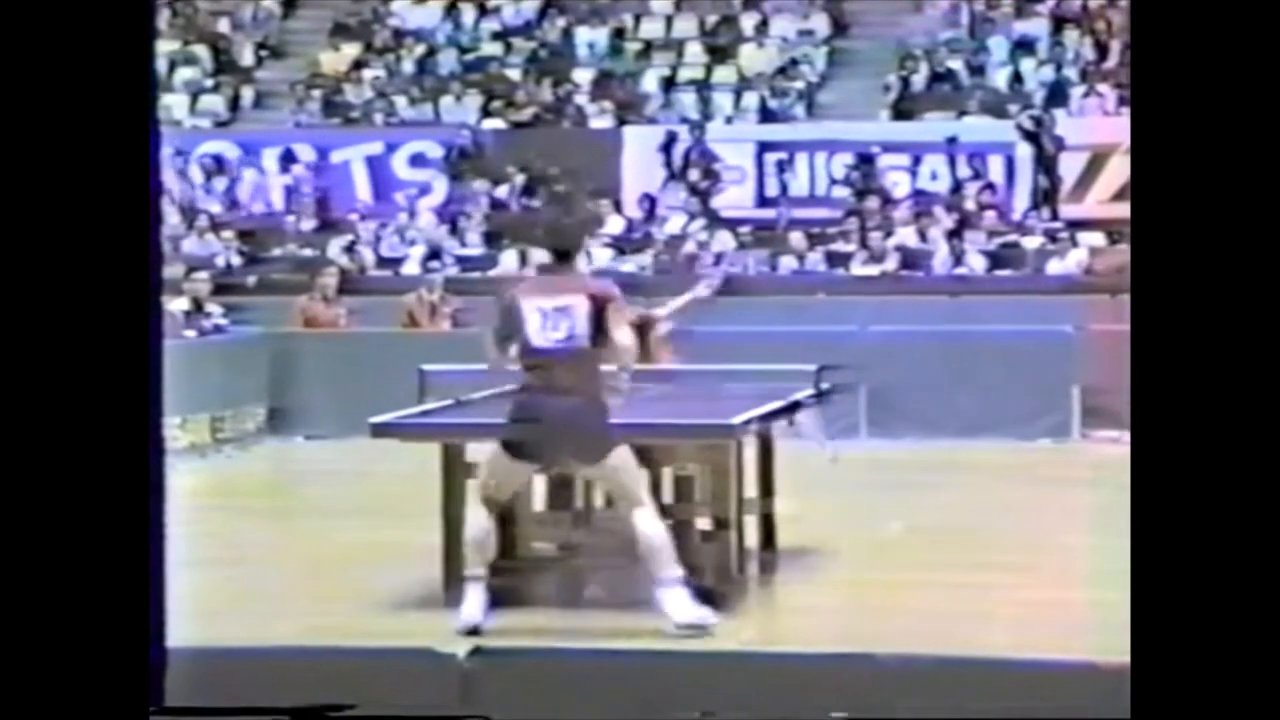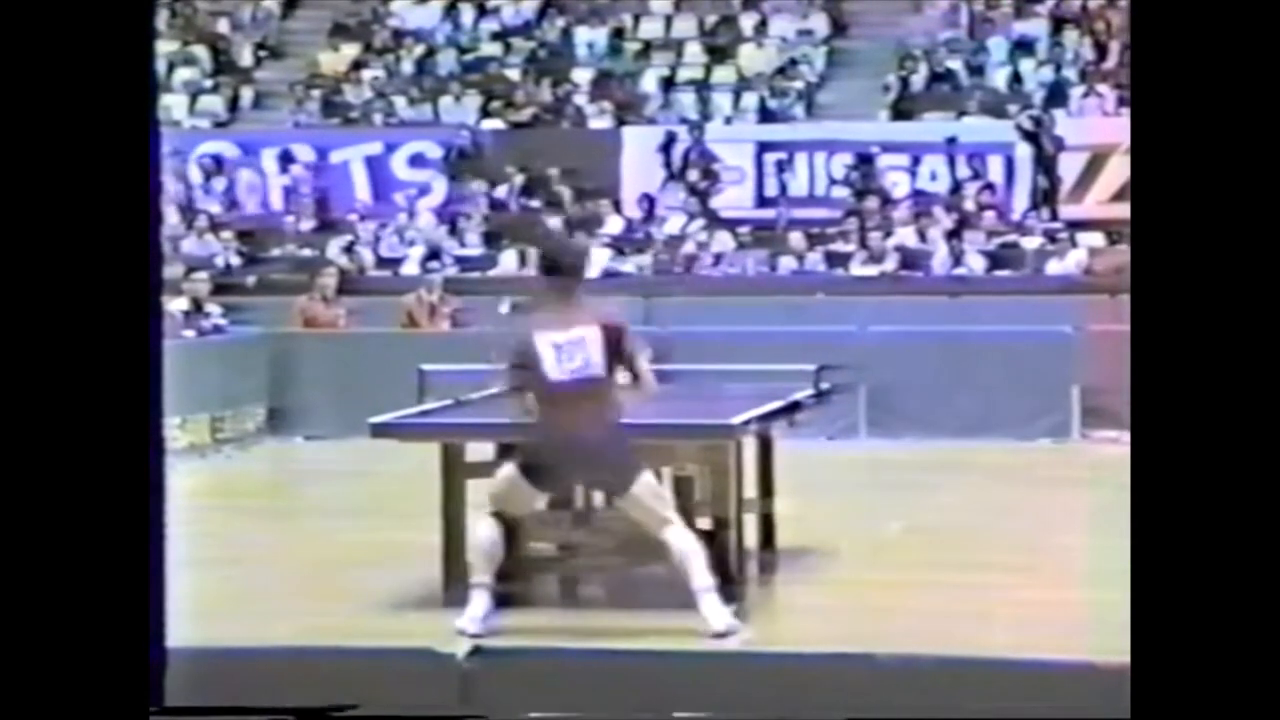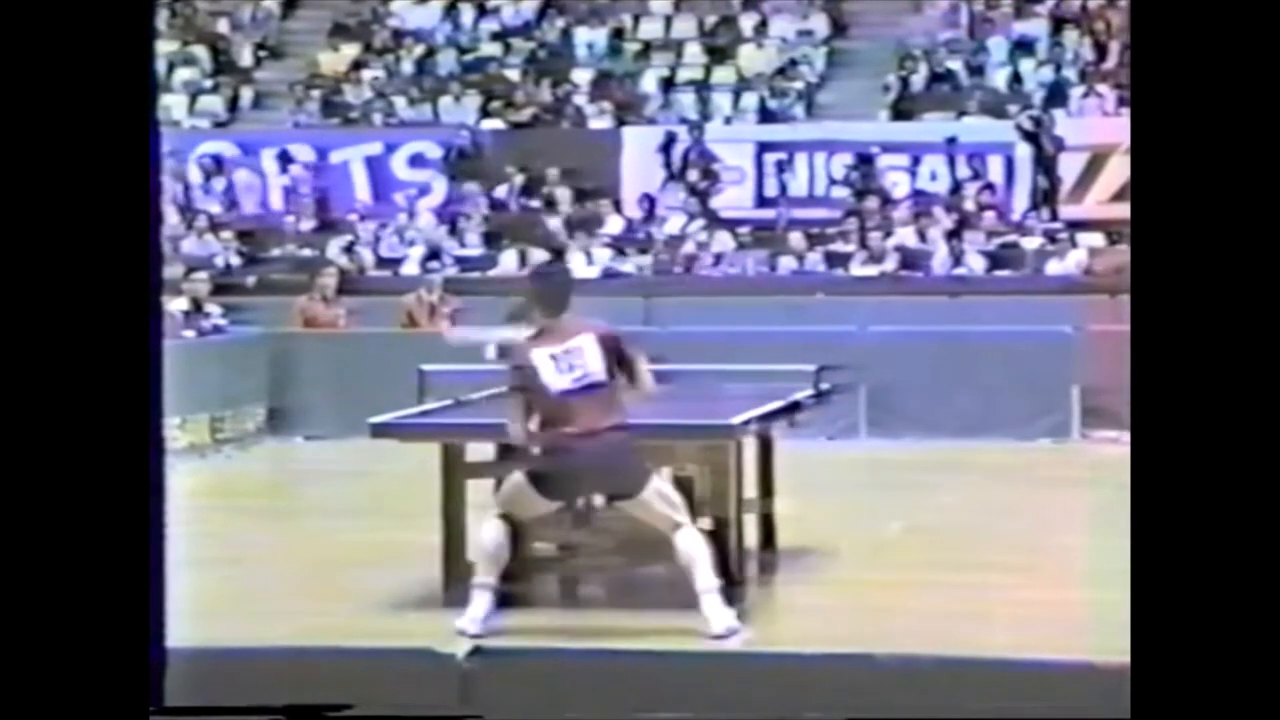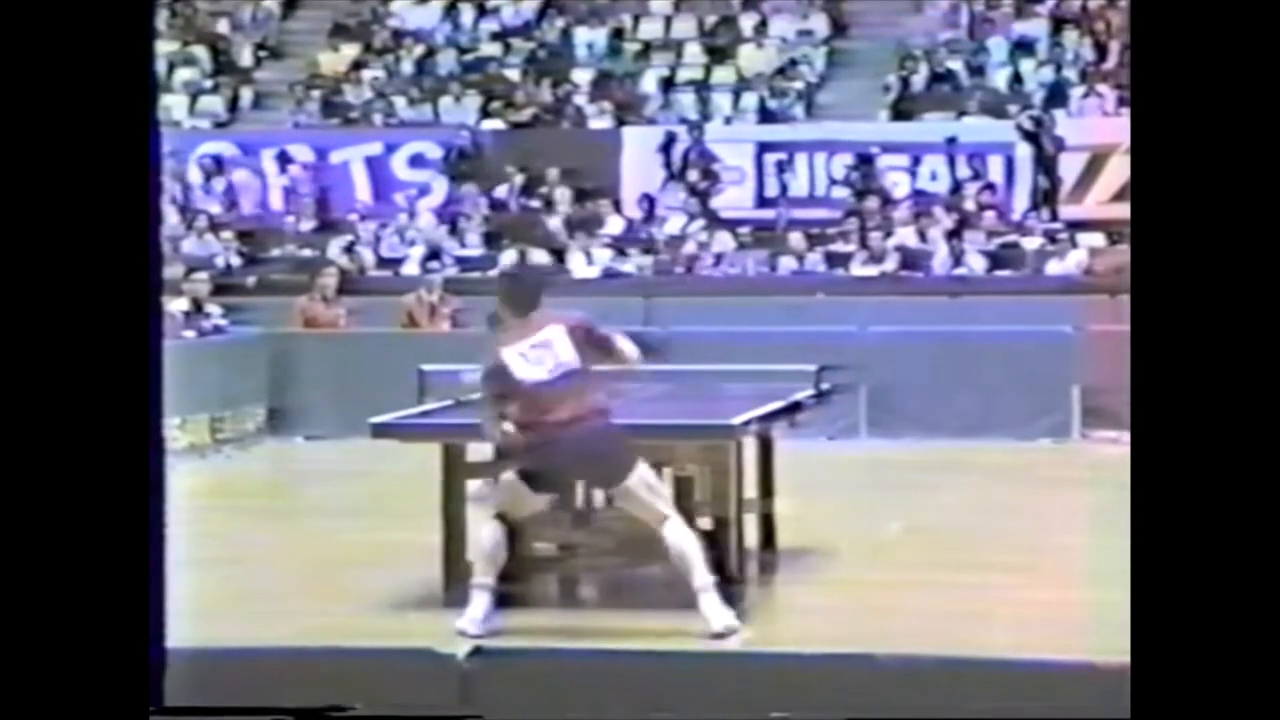
dt=0.1s
person 1, frame 1
left shoulder: (515, 297)
right shoulder: (601, 292)
left elbow: (498, 357)
right elbow: (624, 344)
right wrist: (622, 367)
left hip: (533, 417)
right hip: (585, 414)
left knee: (481, 499)
right knee: (640, 505)
left ankle: (473, 601)
right ankle: (676, 598)
person 1, frame 2
left shoulder: (528, 338)
right shoulder: (609, 324)
left elbow: (522, 404)
right elbow: (647, 385)
left hip: (551, 450)
right hip: (607, 445)
left knee: (491, 512)
right knee: (669, 523)
left ankle: (478, 607)
right ankle: (712, 607)
person 1, frame 3
left shoulder: (524, 356)
right shoulder: (603, 335)
left elbow: (519, 434)
right elbow: (646, 387)
left wrist: (535, 431)
left hip: (561, 462)
right hip: (616, 452)
left knee: (500, 513)
right knee: (681, 524)
left ankle: (479, 607)
right ankle: (715, 608)
person 1, frame 4
left shoulder: (499, 358)
right shoulder: (571, 325)
left elbow: (496, 433)
right elbow: (631, 356)
left wrist: (514, 436)
left hip: (548, 453)
right hip: (601, 439)
left knee: (491, 512)
right knee: (668, 519)
left ankle: (478, 608)
right ankle: (712, 607)
